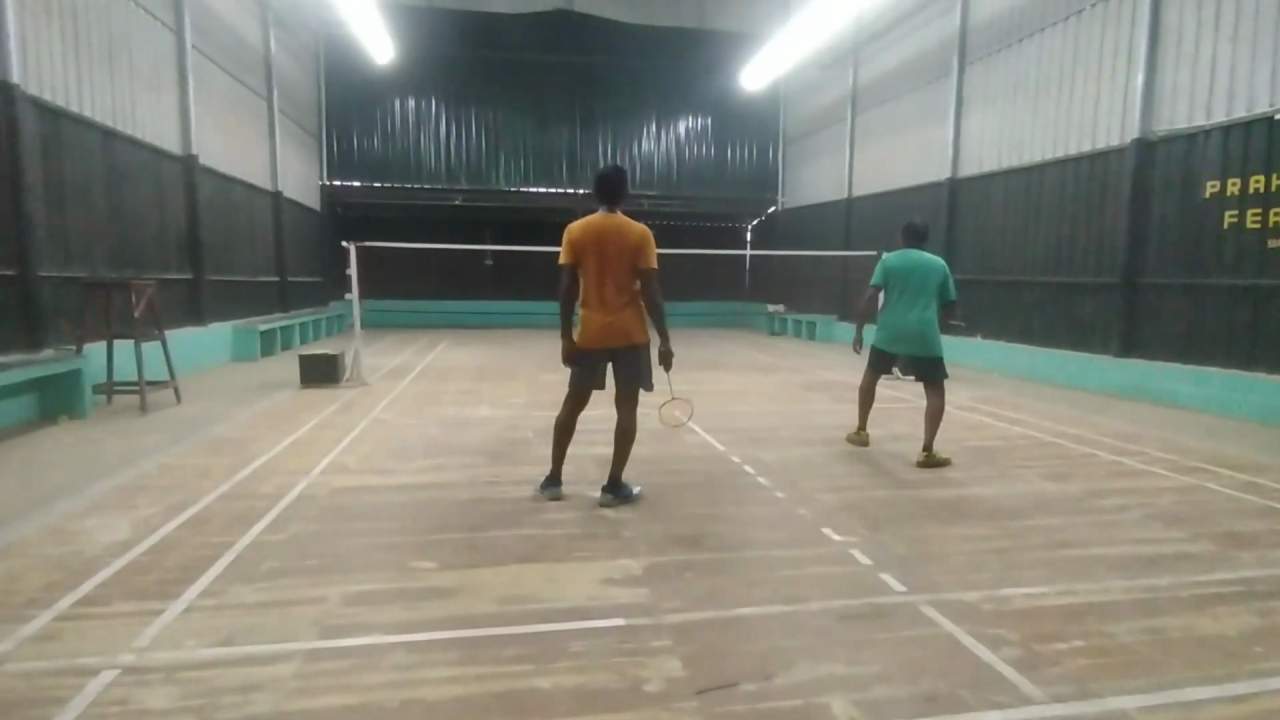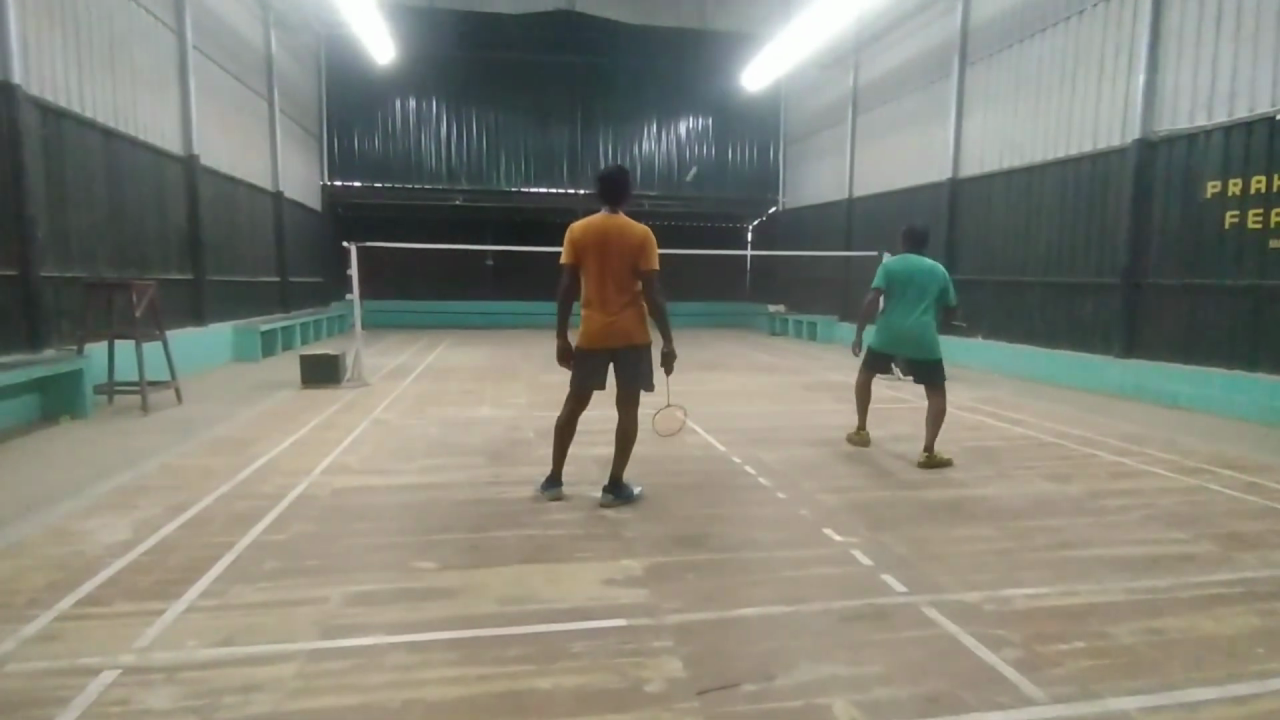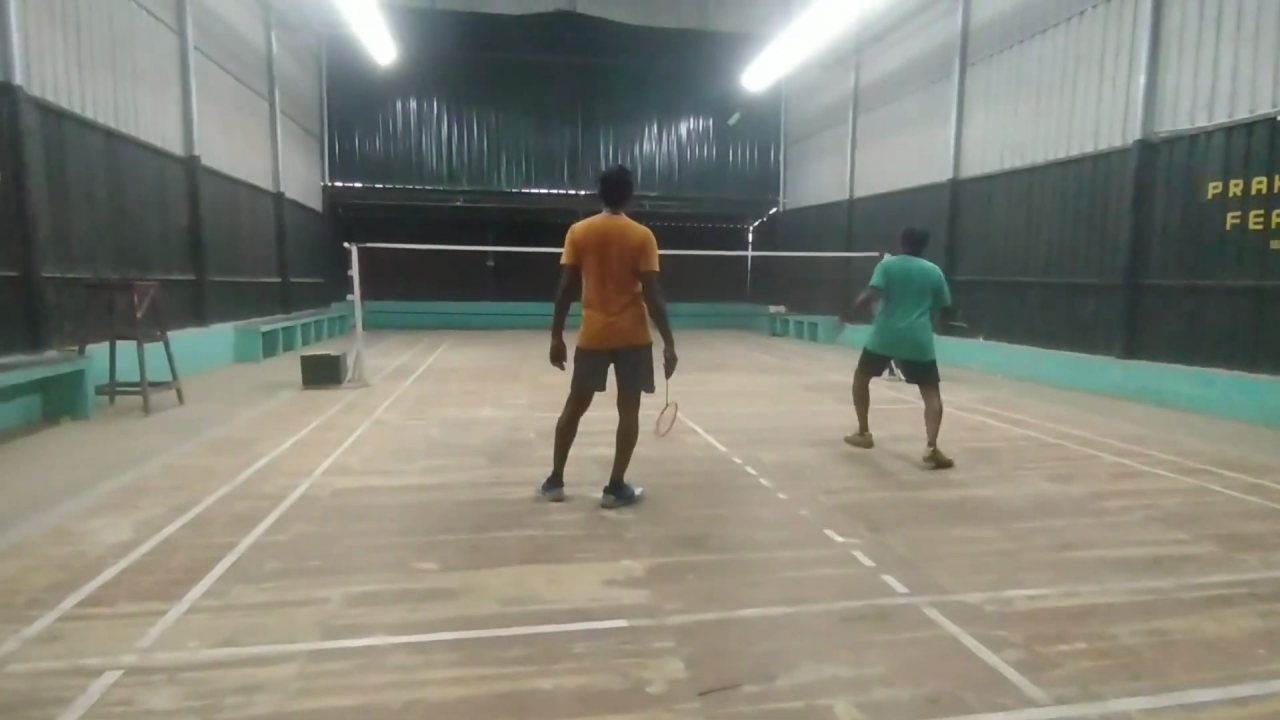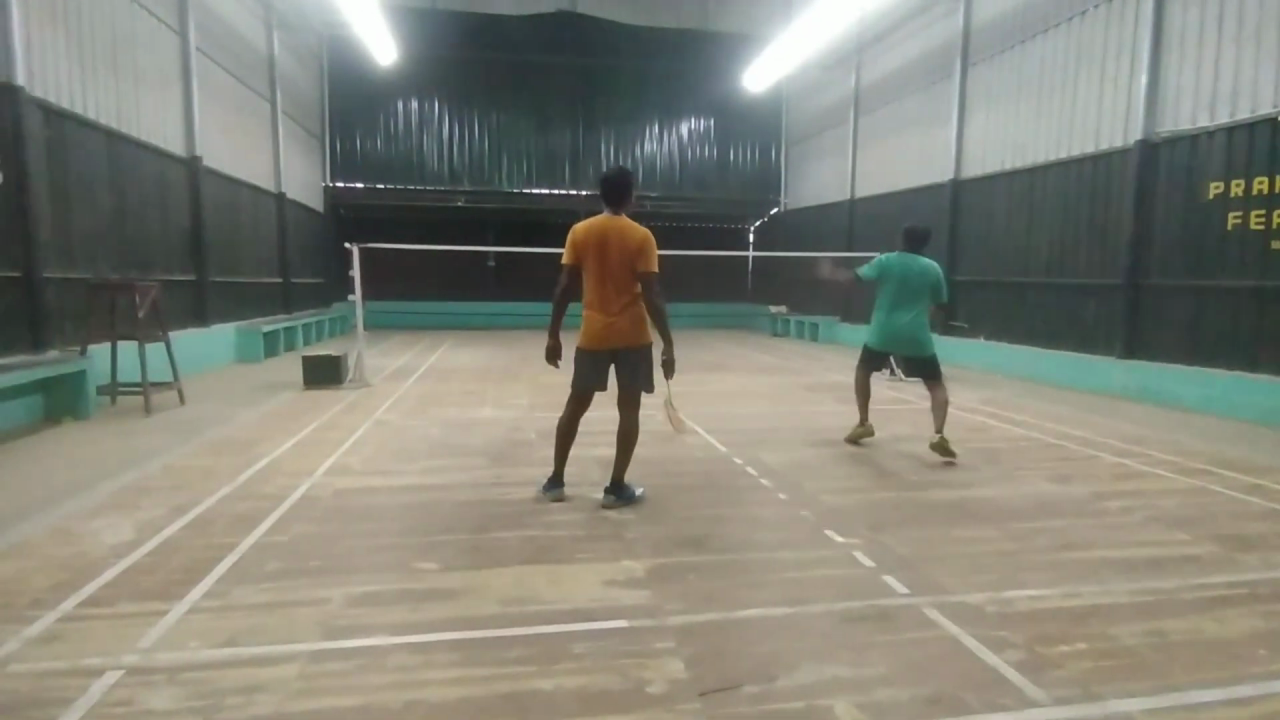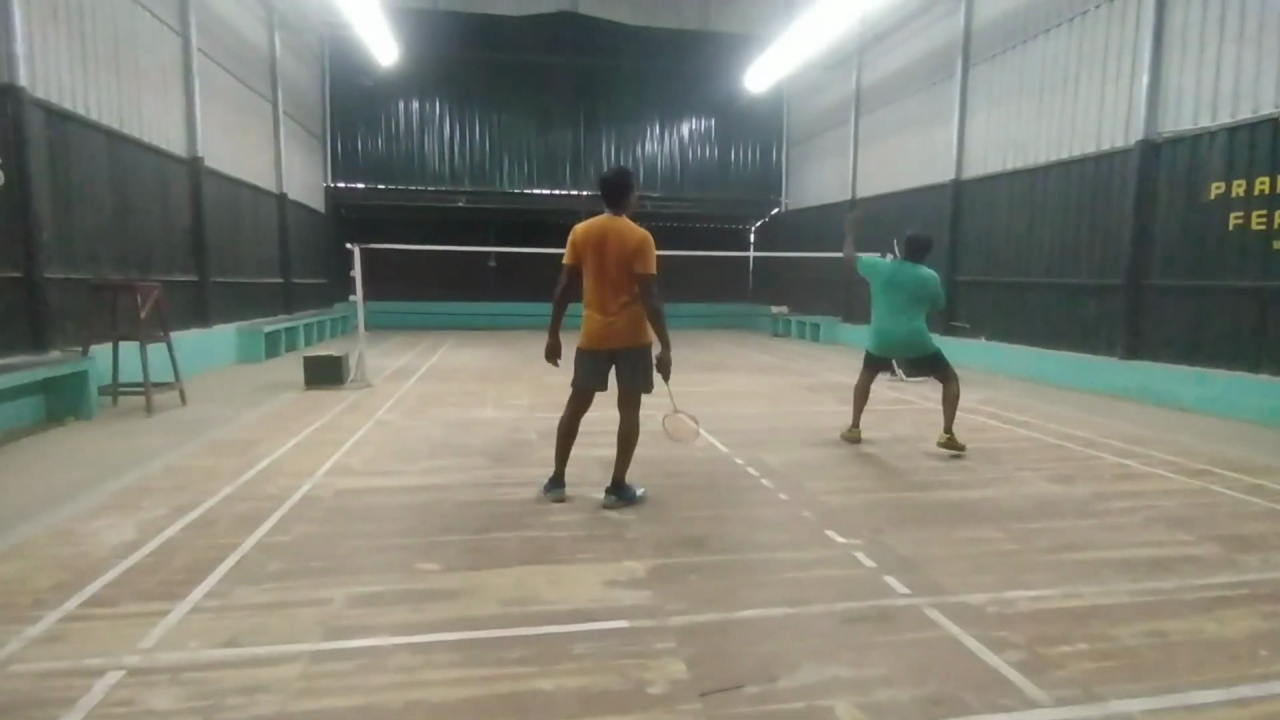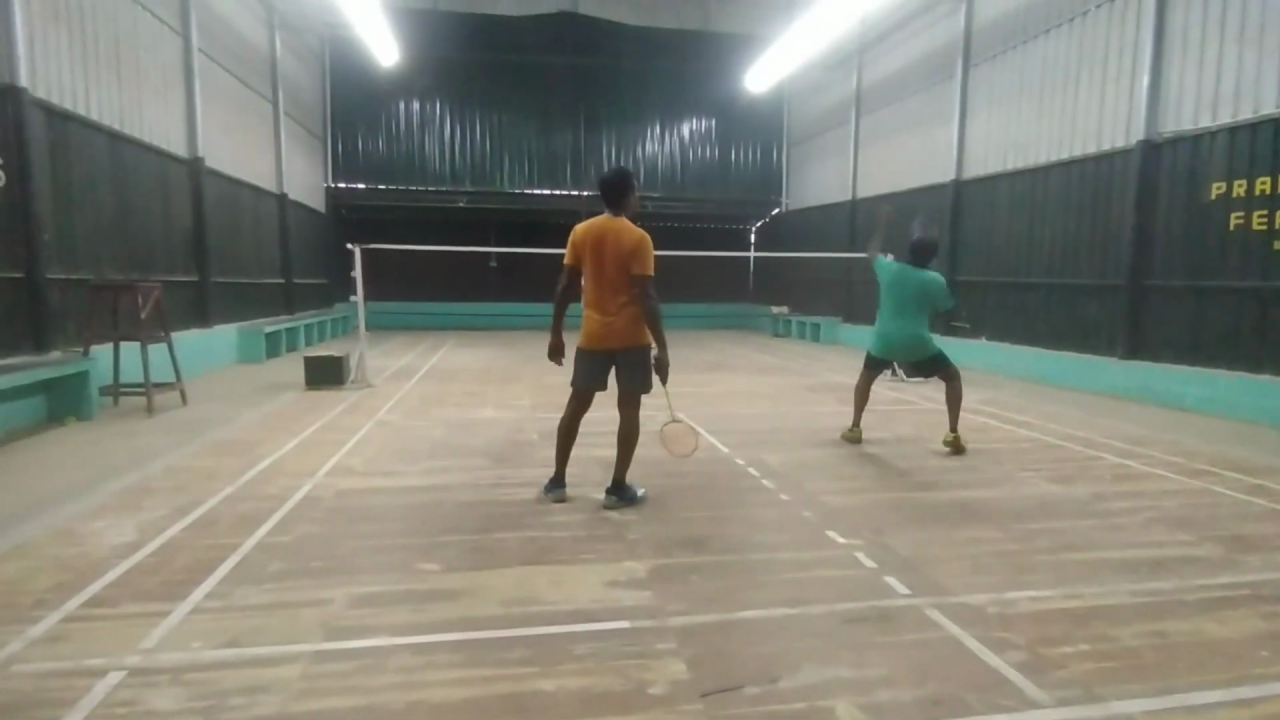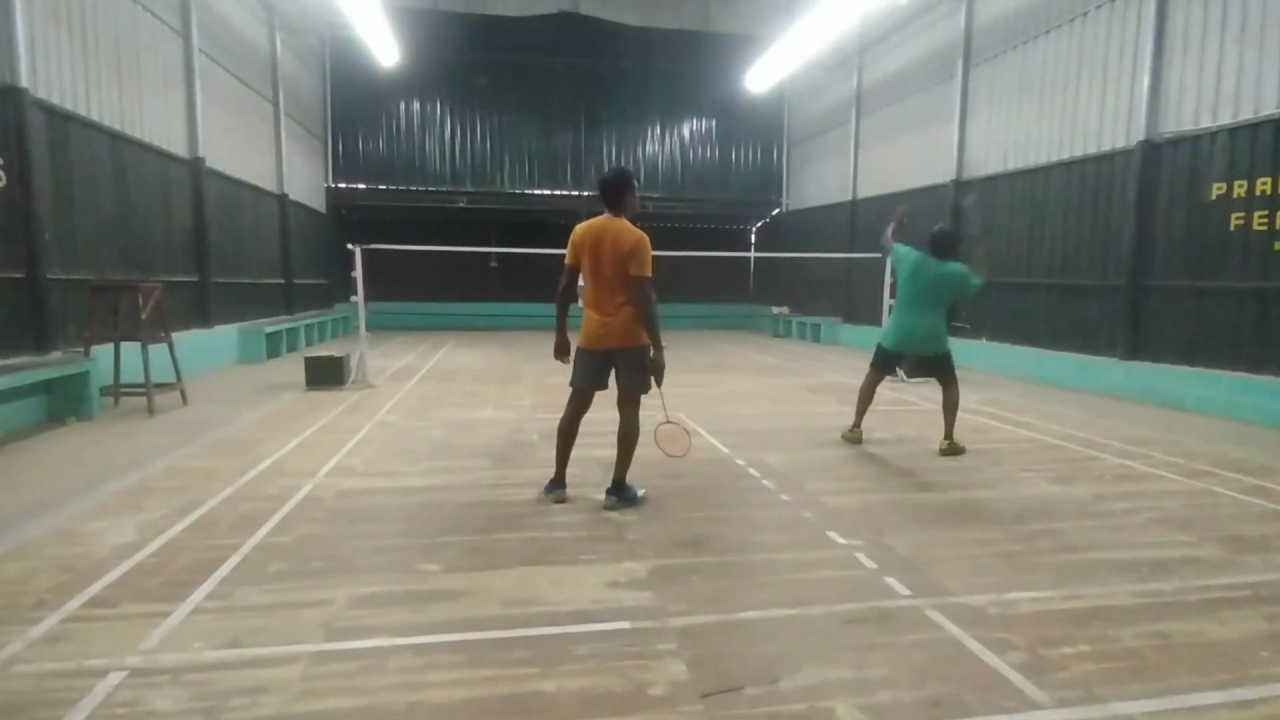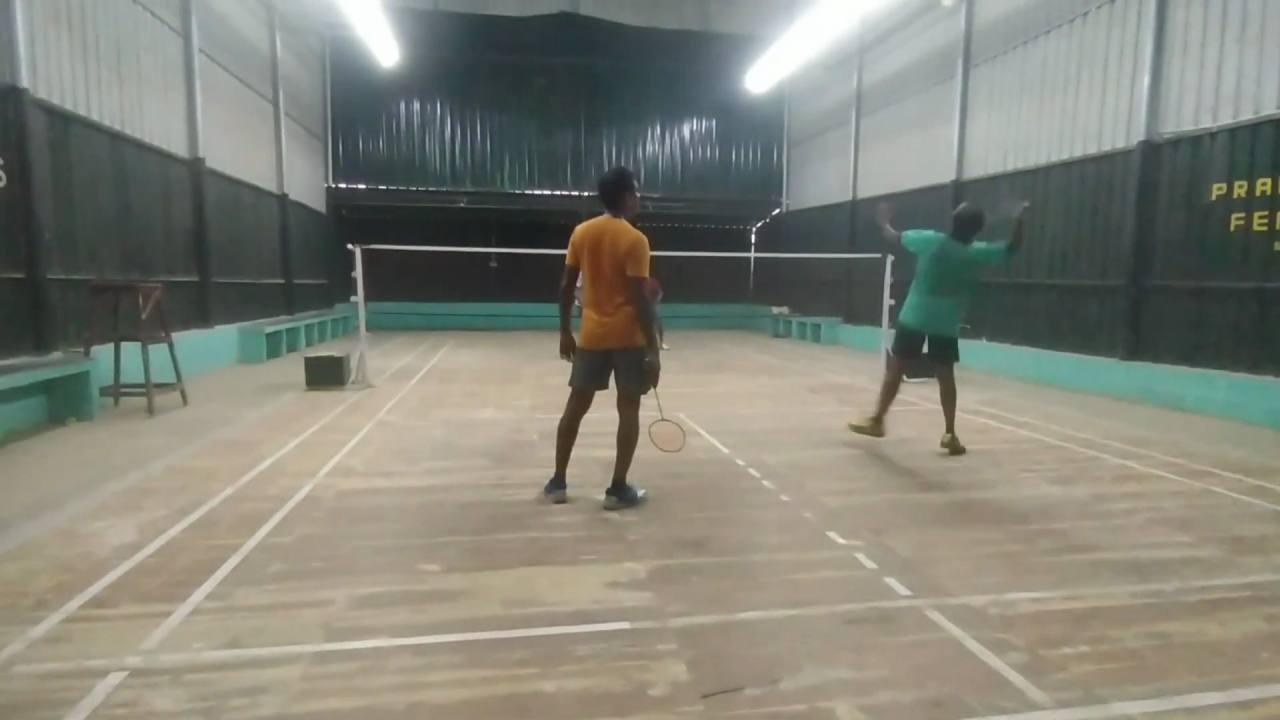
dt=0.1s
person 1, frame 1
left shoulder: (575, 231)
right shoulder: (640, 234)
left elbow: (567, 289)
right elbow: (651, 293)
left wrist: (566, 337)
right wrist: (665, 340)
left hip: (589, 335)
right hip: (630, 335)
left knee: (572, 405)
right knee: (626, 408)
left ankle: (553, 479)
right ankle: (613, 486)
person 1, frame 2
left shoulder: (577, 231)
right shoulder: (641, 234)
left elbow: (567, 288)
right elbow: (653, 294)
left wrist: (561, 336)
right wrist: (668, 341)
left hip: (591, 335)
right hip: (632, 336)
left knee: (574, 405)
right knee: (627, 409)
left ankle: (554, 480)
right ankle: (614, 486)
person 1, frame 3
left shoulder: (578, 232)
right shoulder: (642, 236)
left elbow: (565, 288)
right elbow: (653, 295)
left wrist: (557, 336)
right wrist: (669, 343)
left hip: (592, 335)
right hip: (632, 336)
left knee: (574, 406)
right knee: (628, 409)
left ankle: (555, 481)
right ankle: (616, 487)
person 1, frame 4
left shoulder: (579, 232)
right shoulder: (641, 237)
left elbow: (564, 288)
right elbow: (651, 296)
left wrist: (554, 335)
right wrist: (668, 345)
left hip: (592, 336)
right hip: (632, 337)
left knee: (575, 406)
right knee: (629, 409)
left ankle: (556, 481)
right ankle: (616, 488)
person 1, frame 5
left shoulder: (580, 232)
right shoulder: (640, 238)
left elbow: (564, 287)
right elbow: (649, 297)
left wrist: (553, 334)
right wrist: (664, 346)
left hip: (593, 336)
right hip: (632, 337)
left knee: (576, 406)
right knee: (629, 410)
left ankle: (556, 481)
right ankle: (617, 488)
person 1, frame 6
left shoulder: (580, 232)
right shoulder: (638, 239)
left elbow: (564, 288)
right elbow: (645, 298)
left wrist: (556, 334)
right wrist: (661, 347)
left hip: (592, 336)
right hip: (631, 337)
left knee: (576, 406)
right knee: (629, 410)
left ankle: (557, 481)
right ankle: (618, 488)
person 1, frame 7
left shoulder: (580, 232)
right shoulder: (636, 239)
left elbow: (565, 288)
right elbow: (642, 300)
left wrist: (560, 332)
right wrist: (657, 349)
left hip: (592, 336)
right hip: (630, 337)
left knee: (576, 406)
right knee: (629, 410)
left ankle: (558, 482)
right ankle: (618, 489)
person 1, frame 8
left shoulder: (581, 232)
right shoulder: (634, 240)
left elbow: (566, 287)
right elbow: (639, 300)
left wrist: (565, 331)
right wrist: (653, 350)
left hip: (590, 336)
right hip: (628, 338)
left knee: (576, 406)
right knee: (628, 410)
left ankle: (558, 482)
right ankle: (618, 489)
person 2, frame 1
left shoulder: (889, 261)
right shoulder: (939, 265)
left elbow: (870, 298)
right elbow: (950, 308)
left wrist: (859, 330)
left hip: (889, 333)
right hip: (925, 337)
left knee: (870, 378)
right knee: (935, 392)
left ankle: (861, 432)
right ankle: (927, 451)
person 2, frame 2
left shoulder: (890, 265)
right shoulder: (938, 271)
left elbow: (872, 301)
right elbow: (950, 313)
left wrist: (858, 333)
left hip: (888, 336)
right hip: (924, 341)
left knee: (865, 375)
right knee: (937, 394)
left ankle: (861, 431)
right ankle: (928, 450)
person 2, frame 3
left shoulder: (888, 265)
right shoulder: (934, 272)
left elbow: (868, 296)
right elbow: (943, 309)
left hip: (885, 337)
right hip: (919, 341)
left knee: (861, 378)
right knee: (932, 395)
left ankle: (863, 433)
right ankle: (932, 447)
person 2, frame 4
left shoulder: (886, 262)
right shoulder: (933, 269)
left elbow: (854, 277)
right elbow: (939, 304)
left wrist: (832, 272)
left hip: (882, 334)
right hip: (917, 338)
left knee: (863, 371)
right knee: (937, 386)
left ankle: (863, 424)
right ankle: (939, 437)
person 2, frame 5
left shoulder: (880, 267)
right shoulder: (931, 278)
left elbow: (850, 256)
right elbow: (937, 308)
left wrist: (850, 231)
left hip: (884, 338)
right hip: (918, 341)
left knee: (866, 377)
right knee: (950, 379)
left ankle: (854, 429)
right ankle: (947, 434)
person 2, frame 6
left shoulder: (890, 269)
right shoulder: (937, 281)
left elbow: (873, 251)
right elbow: (944, 309)
left wrist: (882, 224)
left hip: (884, 342)
right hip: (918, 345)
left knee: (866, 377)
right knee: (953, 378)
left ankle: (854, 429)
right ankle: (953, 436)
person 2, frame 7
left shoulder: (909, 258)
right shoulder: (958, 273)
left elbow: (887, 242)
right elbow: (977, 285)
left wrist: (896, 222)
left hip: (898, 335)
right hip: (932, 339)
left knee: (873, 377)
right knee: (950, 383)
left ankle: (855, 428)
right ankle: (949, 440)
person 2, frame 8
left shoulder: (931, 241)
right shoulder: (979, 253)
left elbow: (894, 237)
right elbow: (1011, 248)
left wrist: (883, 220)
right wrist: (1019, 222)
left hip: (915, 317)
right hip: (946, 323)
left knee: (896, 369)
right knee: (946, 375)
left ankle: (877, 421)
right ankle: (950, 435)
